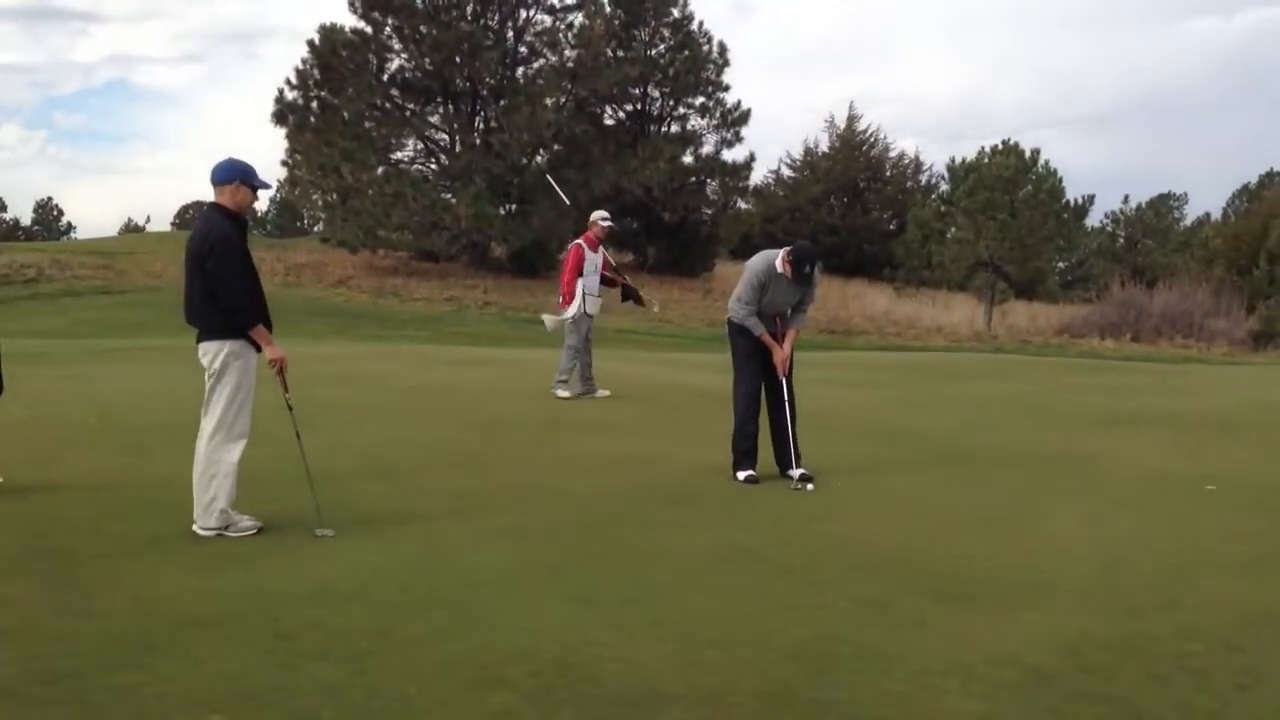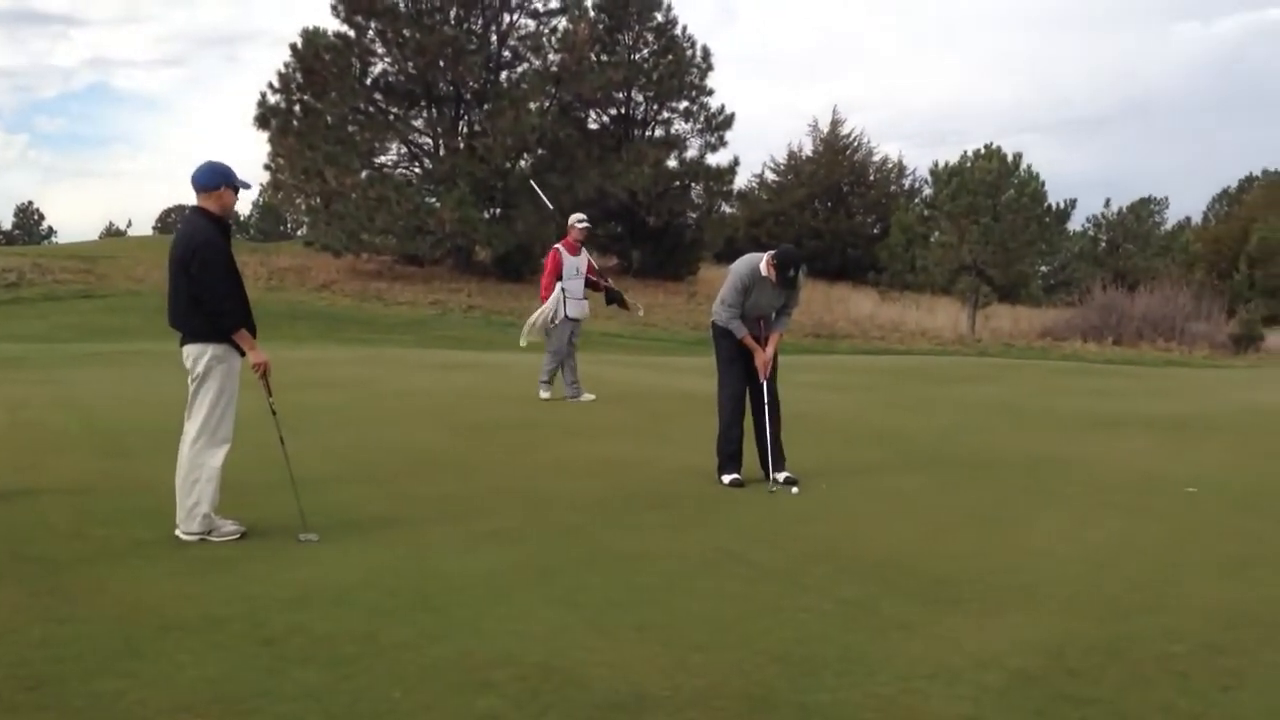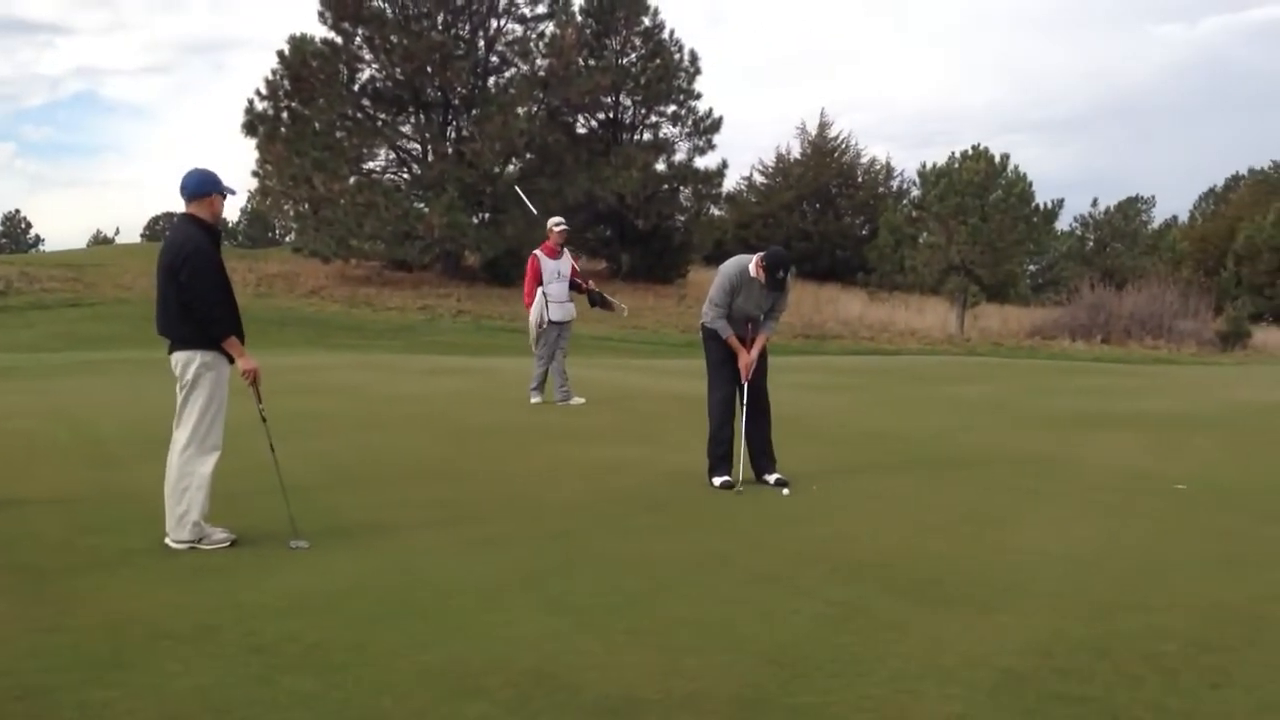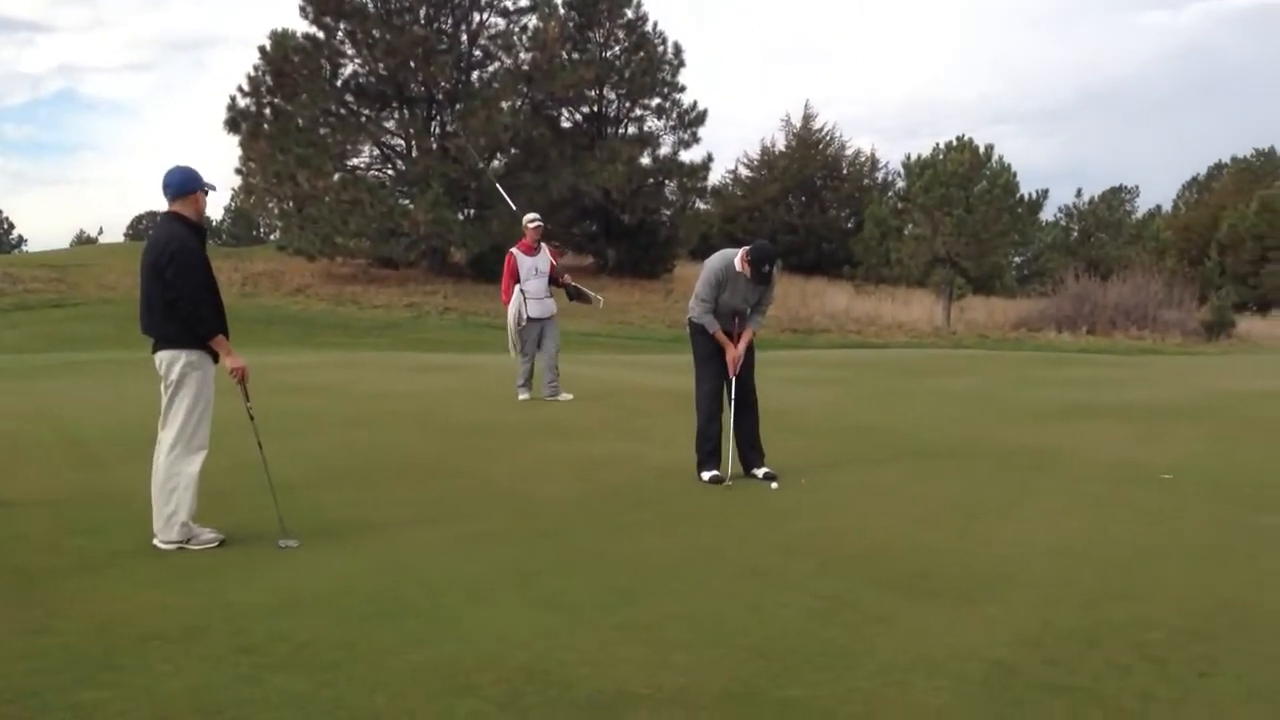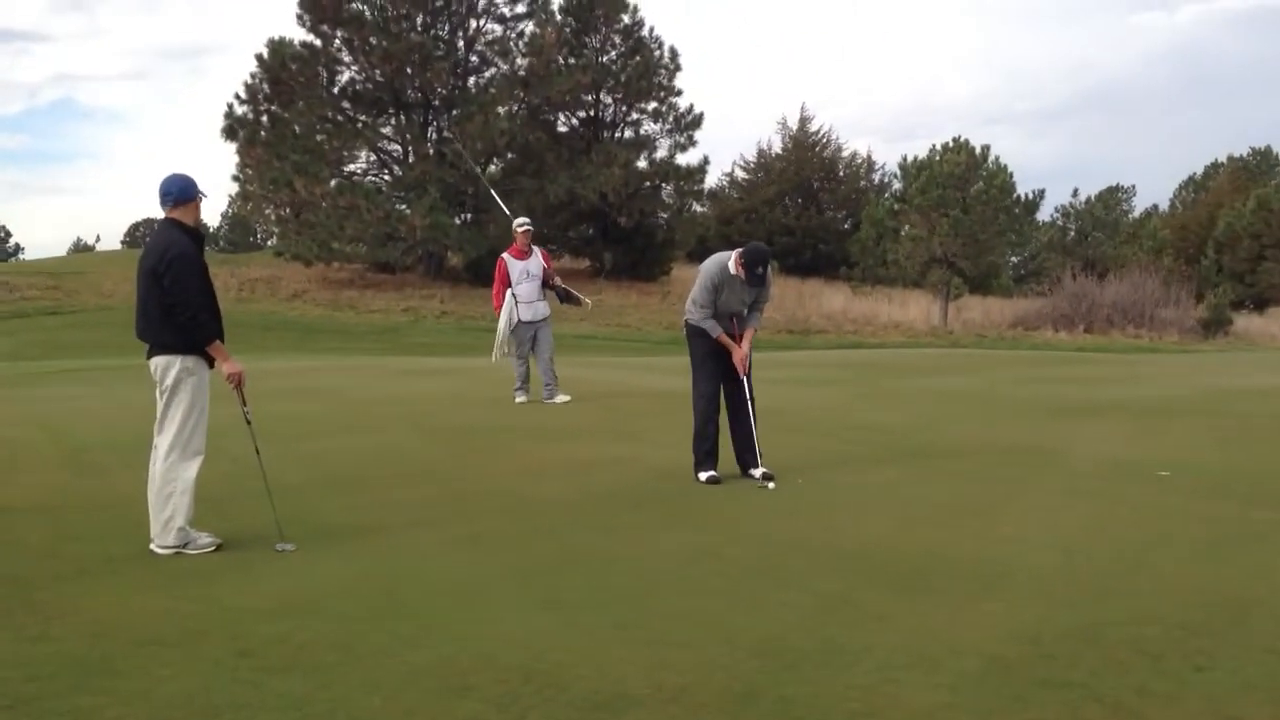
dt=0.2s
person 1, frame 1
left shoulder: (209, 227)
right shoulder: (222, 233)
right elbow: (235, 298)
right wrist: (268, 342)
left hip: (218, 337)
right hip: (231, 341)
left knee: (218, 428)
right knee: (223, 430)
left ankle: (213, 512)
right ankle: (213, 517)
person 1, frame 2
left shoulder: (193, 231)
right shoulder: (206, 238)
right elbow: (219, 302)
right wrist: (251, 346)
left hip: (201, 341)
right hip: (214, 346)
left knee: (200, 432)
right knee: (207, 434)
left ankle: (194, 516)
right ankle: (195, 521)
person 1, frame 3
left shoulder: (180, 239)
right shoulder: (196, 245)
right elbow: (208, 309)
right wrist: (240, 354)
left hip: (188, 348)
right hip: (203, 352)
left knee: (188, 439)
right knee: (197, 441)
left ankle: (183, 524)
right ankle: (186, 529)
person 1, frame 4
left shoulder: (163, 237)
right shoulder: (182, 242)
right elbow: (194, 307)
right wrist: (227, 352)
left hip: (171, 347)
right hip: (187, 351)
left knee: (173, 438)
right knee: (184, 441)
left ankle: (170, 525)
right ankle: (175, 530)
person 1, frame 5
left shoulder: (158, 244)
right shoulder: (181, 248)
right elbow: (192, 313)
right wrist: (224, 358)
left hip: (165, 352)
right hip: (183, 357)
left knee: (168, 444)
right knee: (180, 446)
left ankle: (167, 530)
right ankle: (172, 534)
person 2, frame 1
left shoulder: (809, 275)
right shoulder: (759, 267)
left elbow: (800, 310)
right elbow: (747, 314)
left wrist: (787, 344)
right wrist: (773, 348)
left hip: (778, 329)
right hip: (745, 327)
left knee: (783, 395)
right knee: (748, 393)
left ankle: (790, 462)
right ankle: (743, 464)
person 2, frame 2
left shoulder: (793, 278)
right shoulder: (743, 270)
left elbow: (785, 314)
right elbow: (730, 317)
left wrist: (771, 348)
right wrist: (756, 351)
left hip: (762, 333)
right hip: (729, 330)
left knee: (768, 399)
right knee: (732, 397)
left ankle: (775, 466)
right ankle: (728, 468)
person 2, frame 3
left shoulder: (781, 281)
right shoulder: (732, 271)
left elbow: (772, 318)
right elbow: (716, 316)
left wrist: (755, 351)
right wrist: (740, 352)
left hip: (752, 336)
right hip: (719, 333)
left knee: (758, 401)
right knee: (722, 400)
left ankle: (765, 467)
right ankle: (719, 470)
person 2, frame 4
left shoulder: (768, 275)
right shoulder: (718, 265)
left elbow: (759, 312)
right elbow: (703, 311)
left wrist: (742, 345)
right wrist: (727, 347)
left hip: (740, 330)
right hip: (706, 328)
left knee: (746, 395)
right knee: (710, 395)
left ankle: (754, 462)
right ankle: (707, 465)
person 2, frame 5
left shoulder: (763, 274)
right shoulder: (712, 270)
left elbow: (757, 309)
right elbow: (703, 317)
left wrist: (745, 345)
right wrist: (732, 349)
left hip: (736, 331)
right hip: (703, 330)
left knee: (743, 396)
right knee: (707, 395)
left ankle: (750, 462)
right ankle: (704, 465)
person 3, frame 1
left shoulder: (599, 249)
right shoulder: (578, 246)
left elbow: (599, 275)
right elbow: (568, 275)
left wrist: (616, 280)
right wrist: (568, 301)
left hip: (588, 306)
right hip: (576, 305)
left knee: (585, 347)
right knee: (573, 344)
left ankle: (588, 386)
right ankle: (560, 384)
person 3, frame 2
left shoulder: (583, 253)
right shoulder: (558, 251)
left elbow: (587, 277)
right elbow: (547, 279)
left wrist: (601, 284)
right wrist: (548, 304)
left hip: (576, 310)
right hip: (561, 310)
left knee: (570, 351)
right knee: (556, 349)
left ankle: (573, 391)
right ankle: (545, 385)
person 3, frame 3
left shoulder: (567, 255)
right shoulder: (537, 257)
left elbow: (573, 280)
right elbow: (530, 285)
left wrist: (584, 286)
right wrist: (532, 310)
left hip: (564, 314)
right hip: (547, 314)
left knee: (559, 356)
right knee: (543, 355)
left ankle: (563, 394)
right ankle: (536, 392)
person 3, frame 4
left shoulder: (546, 251)
right shoulder: (515, 254)
left elbow: (552, 275)
right elbow: (508, 283)
left wrist: (563, 280)
right wrist: (510, 307)
left hip: (547, 310)
right hip: (527, 311)
left knee: (552, 350)
right knee: (527, 352)
left ankle: (552, 390)
right ankle: (523, 389)
person 3, frame 5
left shoulder: (540, 254)
right shoulder: (505, 259)
left elbow: (547, 278)
right elbow: (499, 287)
left wrist: (555, 282)
right wrist: (501, 311)
left hip: (541, 313)
right hip: (520, 315)
left knee: (546, 354)
right knee: (521, 356)
left ankle: (550, 392)
right ankle: (521, 391)
